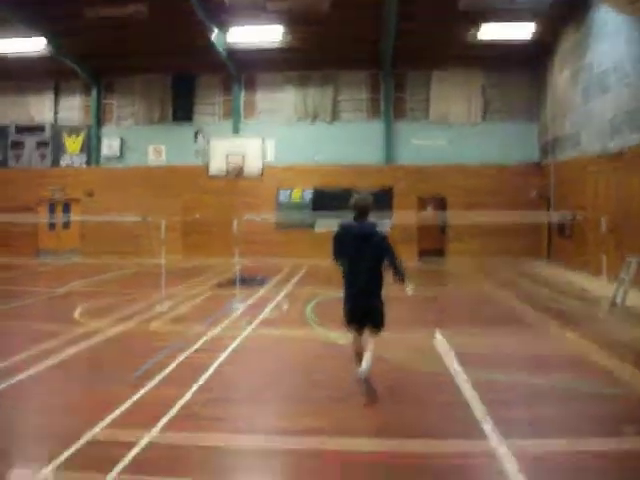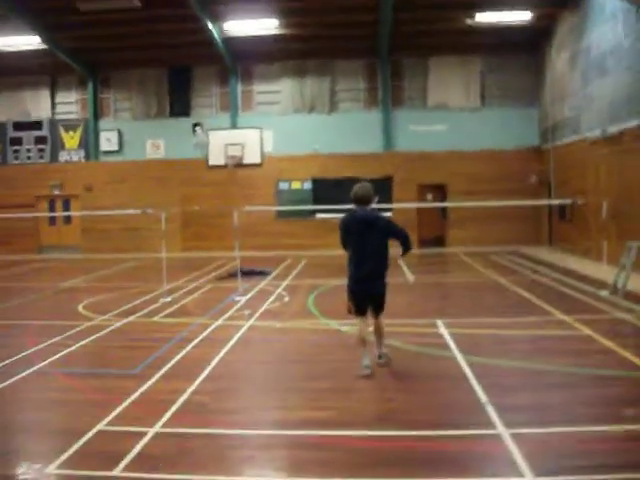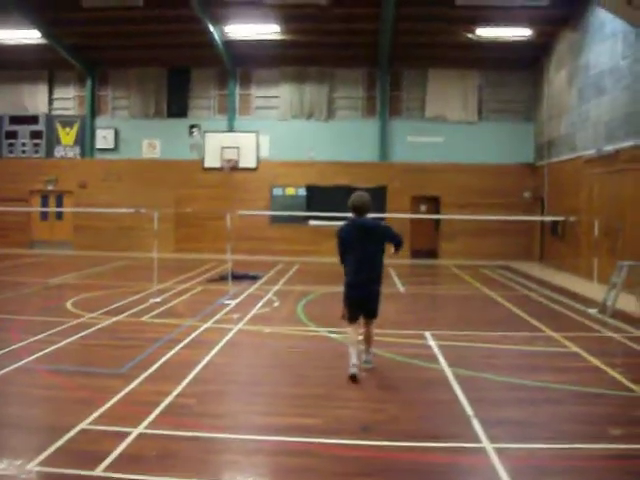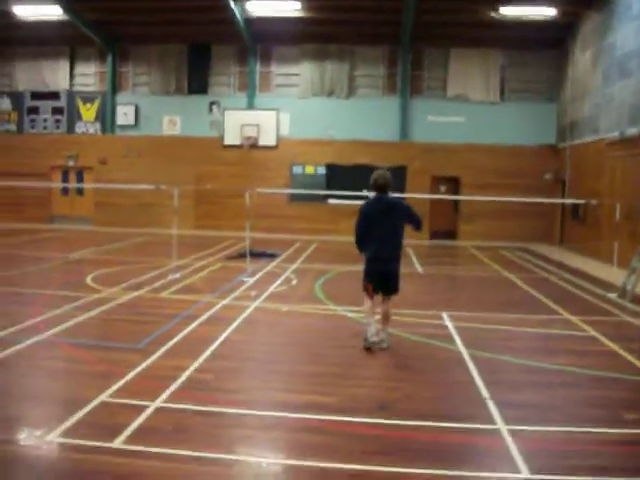
dt=0.3s
person 1, frame 1
left shoulder: (341, 233)
right shoulder: (377, 237)
left elbow: (338, 257)
right elbow: (391, 260)
right wrist: (402, 279)
left hip: (351, 293)
right hip: (371, 294)
left knee: (357, 335)
right knee: (371, 334)
left ankle: (362, 371)
right ankle: (365, 368)
person 1, frame 2
left shoulder: (346, 222)
right shoulder: (382, 221)
right elbow: (404, 237)
right wrist: (404, 251)
left hip: (356, 279)
right hip: (377, 279)
left knee: (362, 320)
right knee: (377, 317)
left ankle: (366, 363)
right ankle: (381, 353)
person 1, frame 3
left shoulder: (344, 231)
right shoulder: (379, 228)
left elbow: (342, 257)
right elbow: (398, 240)
right wrist: (394, 249)
left hip: (353, 285)
right hip: (373, 285)
left knee: (353, 325)
right knee: (368, 324)
left ankle: (354, 363)
right ankle: (367, 358)
person 1, frame 4
left shoulder: (366, 208)
right shoulder: (400, 206)
left elbow: (359, 234)
right elbow: (418, 223)
left wrist: (363, 250)
right wrist: (415, 226)
left hip: (373, 260)
right hip: (392, 262)
left knee: (370, 297)
right knee: (386, 300)
left ankle: (371, 334)
right ankle: (383, 337)
